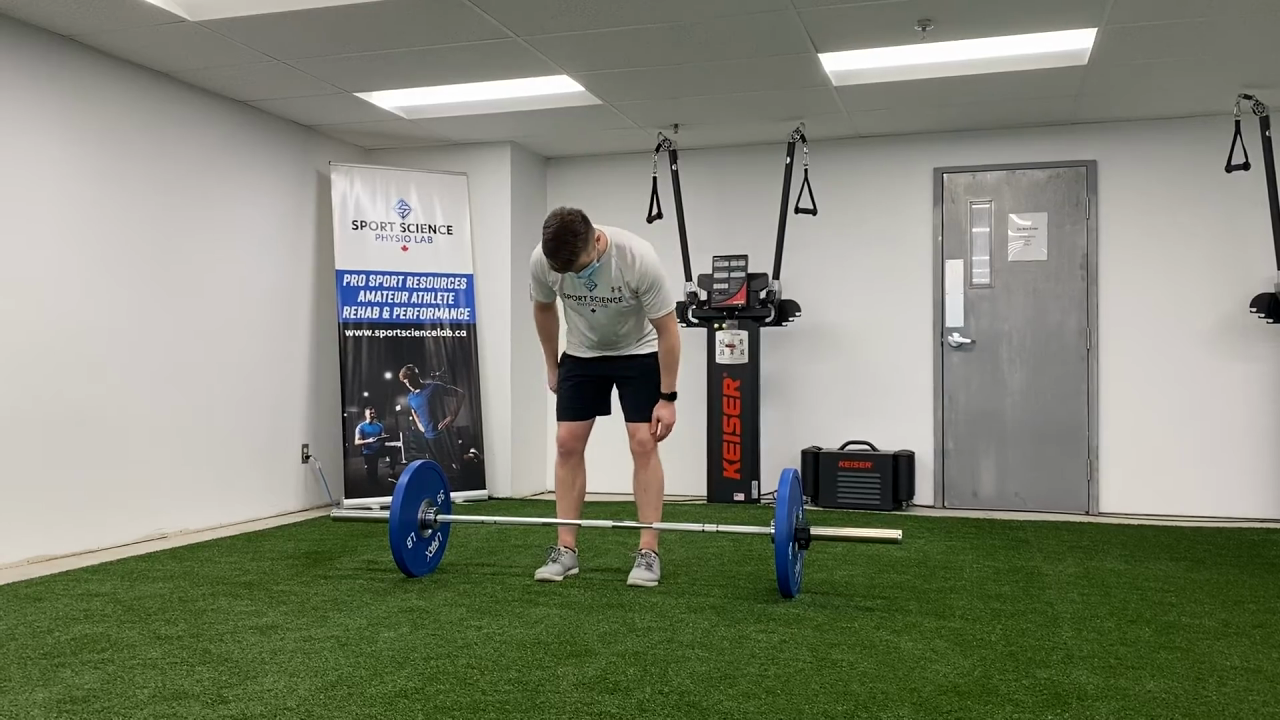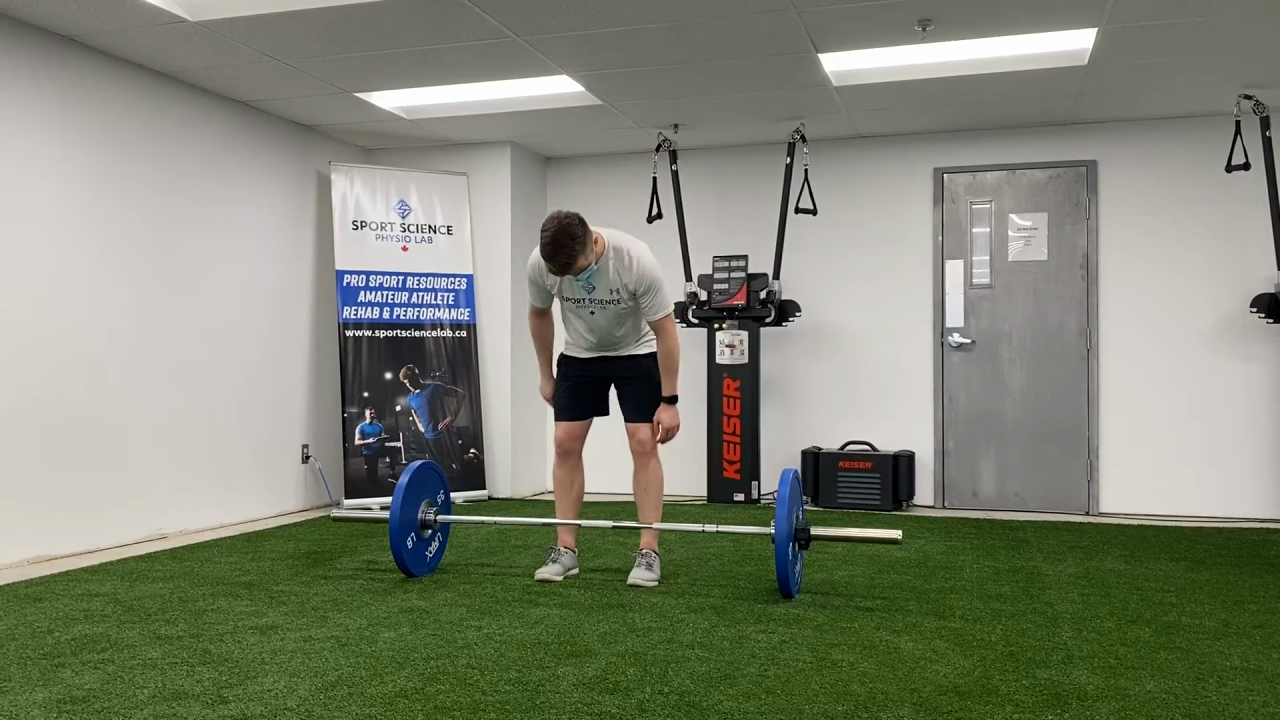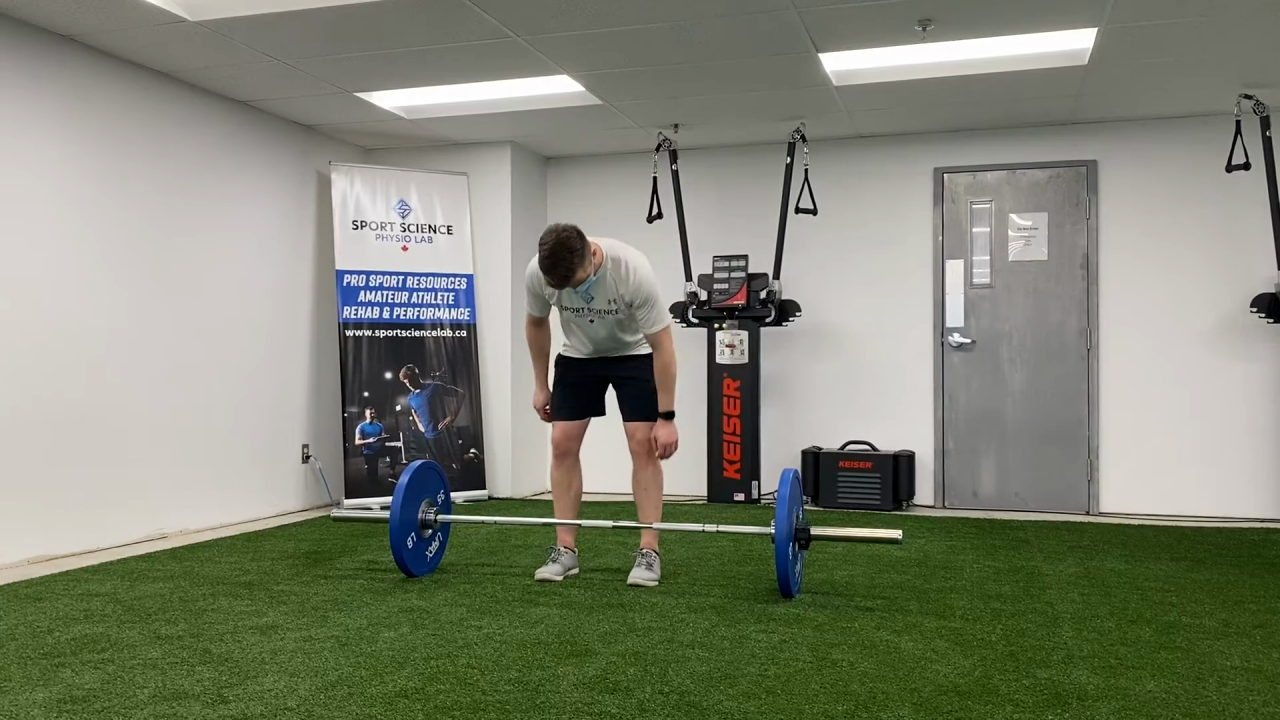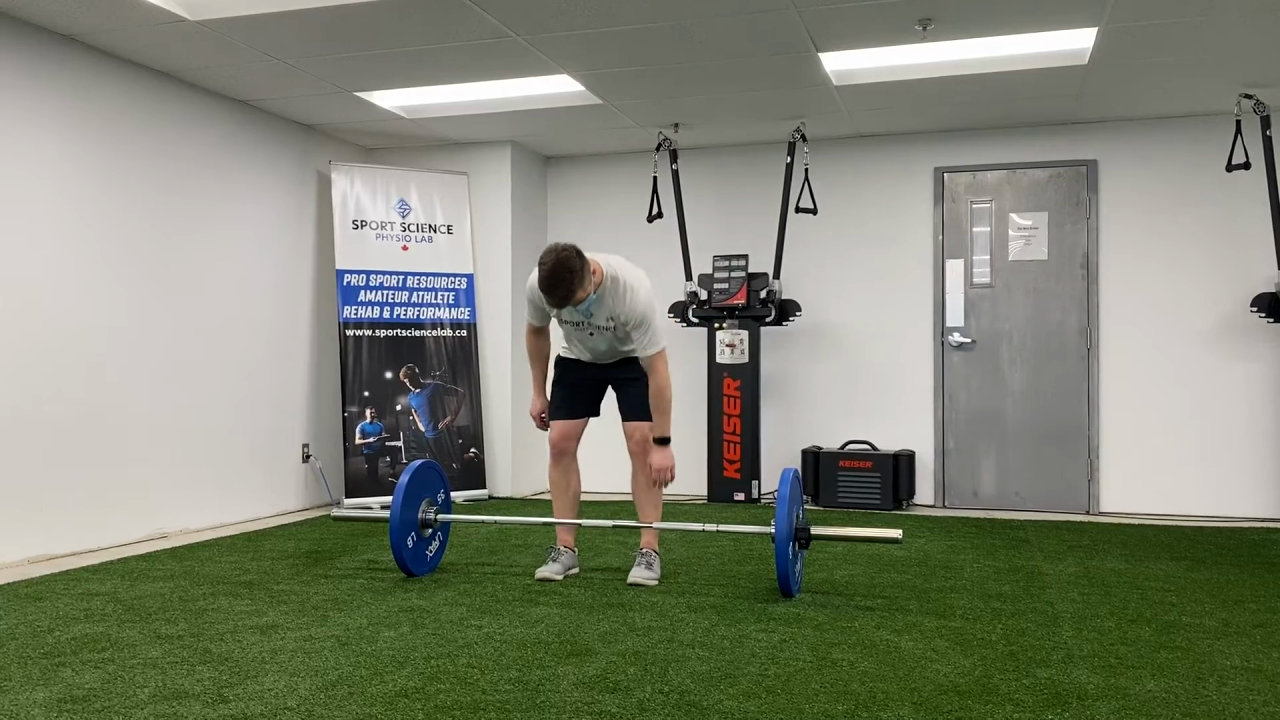
dt=0.1s
person 1, frame 1
left shoulder: (638, 258)
right shoulder: (542, 261)
left elbow: (667, 330)
right elbow: (544, 308)
left wrist: (667, 398)
right wrist: (552, 365)
left hip: (638, 354)
right hip: (582, 355)
left knee: (644, 444)
right knee: (567, 444)
left ankle: (648, 552)
right ankle: (565, 549)
person 1, frame 2
left shoulder: (636, 260)
right shoulder: (539, 263)
left elbow: (666, 333)
right elbow: (539, 314)
left wrist: (669, 401)
right wrist: (546, 374)
left hip: (638, 355)
right hip: (579, 357)
left knee: (644, 444)
right knee: (565, 444)
left ankle: (649, 551)
right ankle: (565, 550)
person 1, frame 3
left shoulder: (633, 271)
right shoulder: (537, 273)
left elbow: (662, 347)
right elbow: (536, 323)
left wrist: (666, 417)
right wrist: (540, 384)
left hip: (634, 355)
right hip: (578, 356)
left knee: (642, 445)
right knee: (563, 444)
left ankle: (649, 551)
right ankle: (565, 549)
person 1, frame 4
left shoulder: (632, 290)
right shoulder: (538, 285)
left elbow: (658, 373)
right elbow: (536, 332)
left wrist: (662, 441)
right wrist: (538, 392)
left hip: (632, 358)
right hip: (577, 360)
left knee: (641, 443)
right knee: (560, 443)
left ankle: (648, 551)
right ankle: (565, 549)
